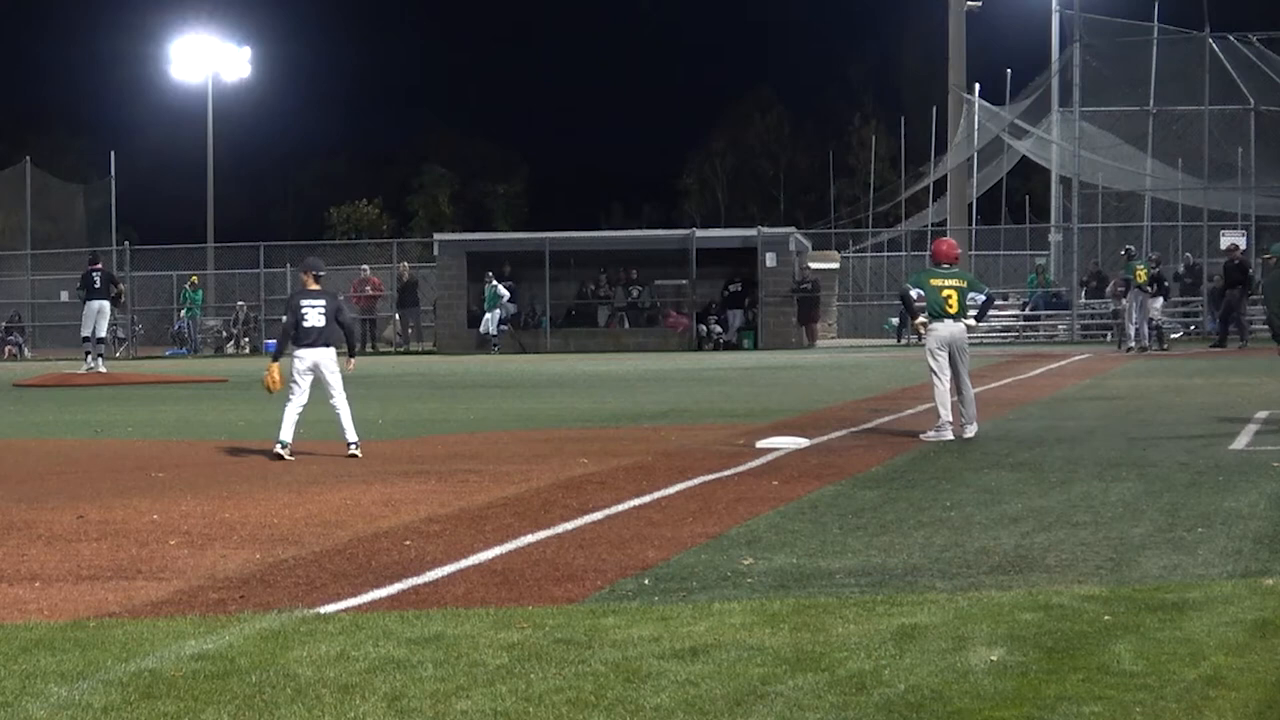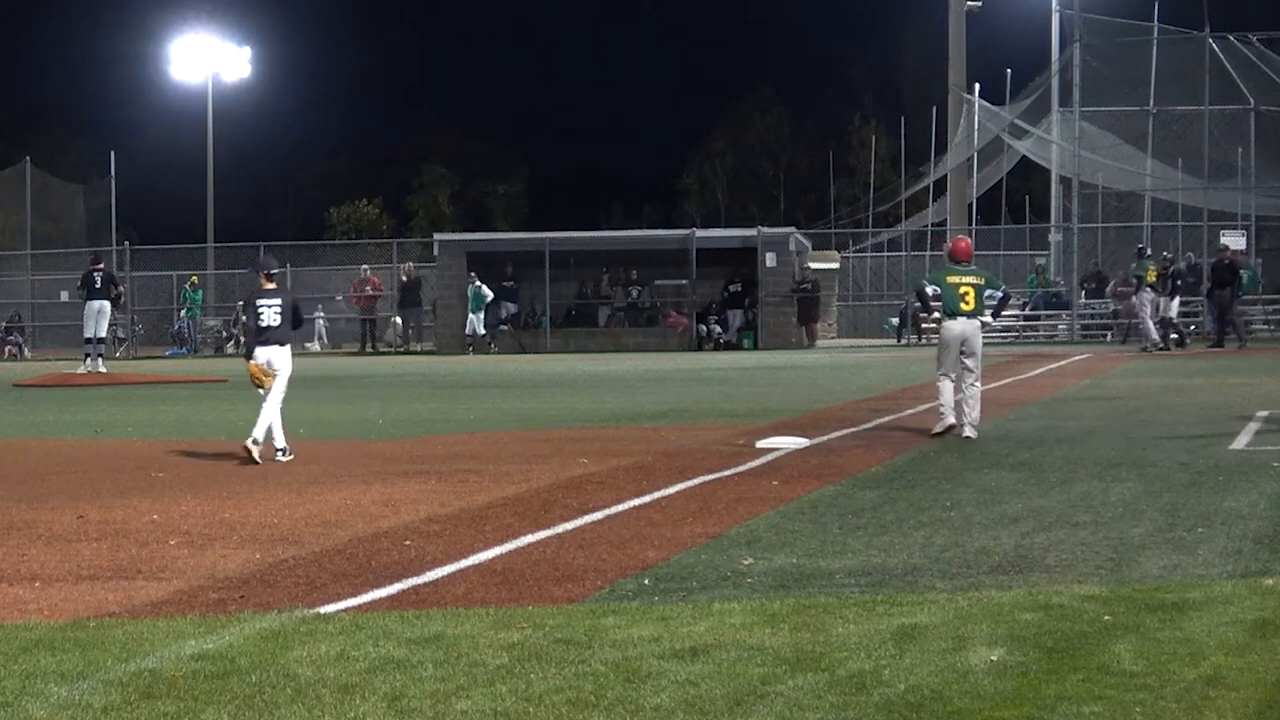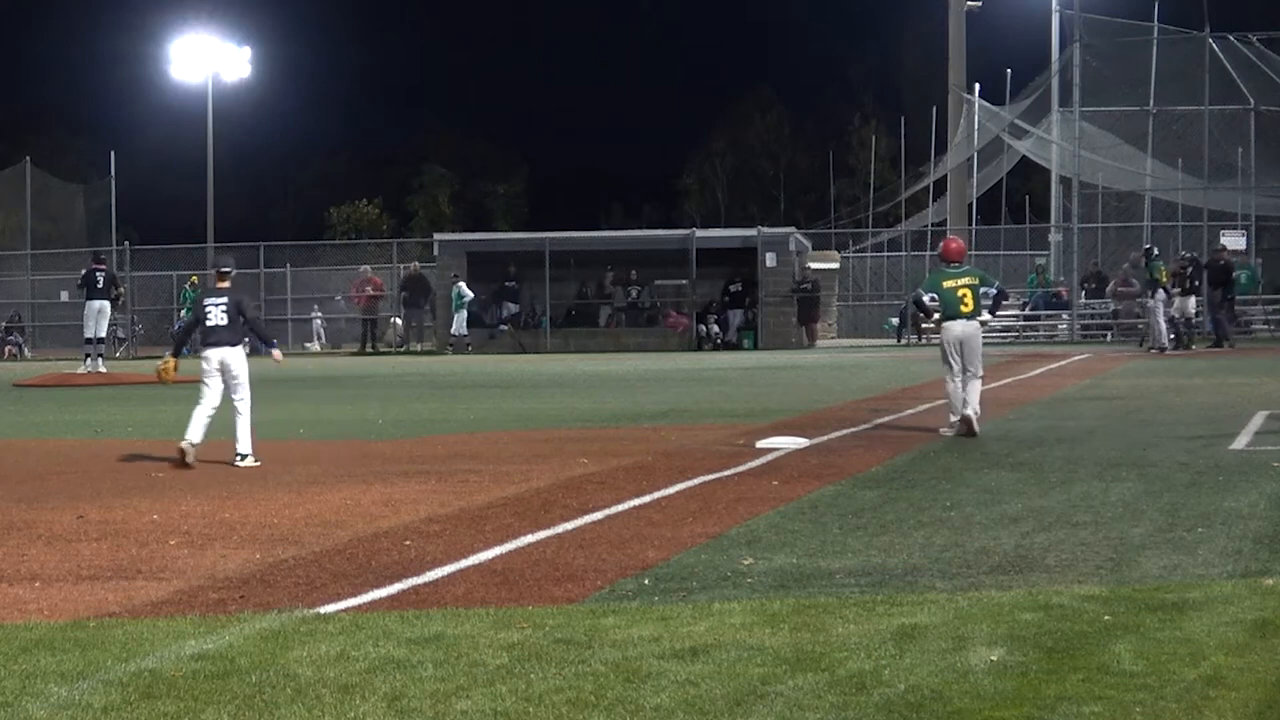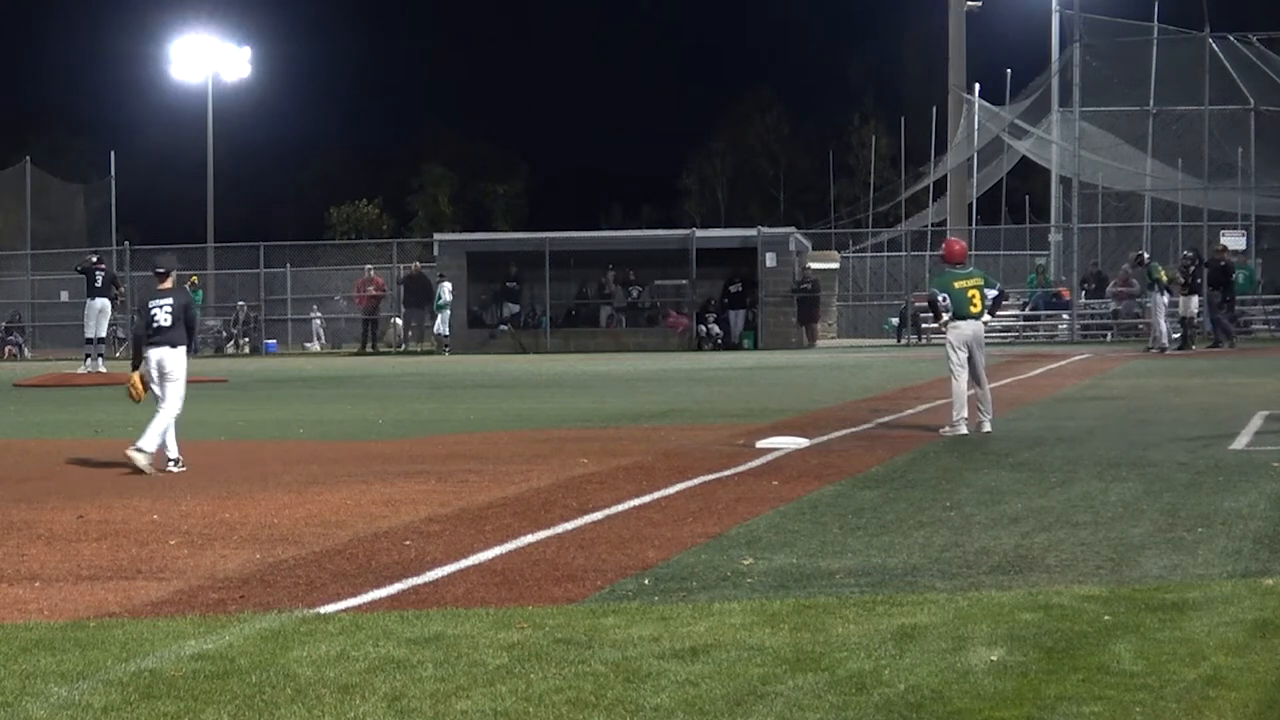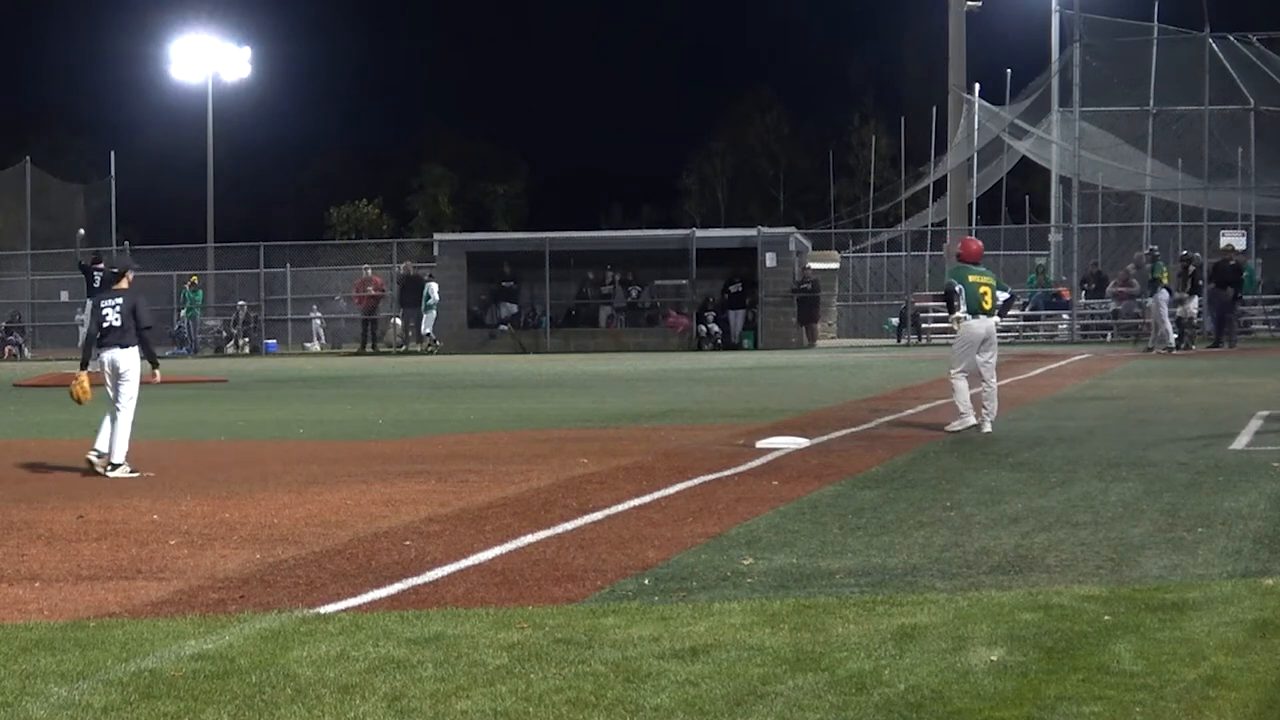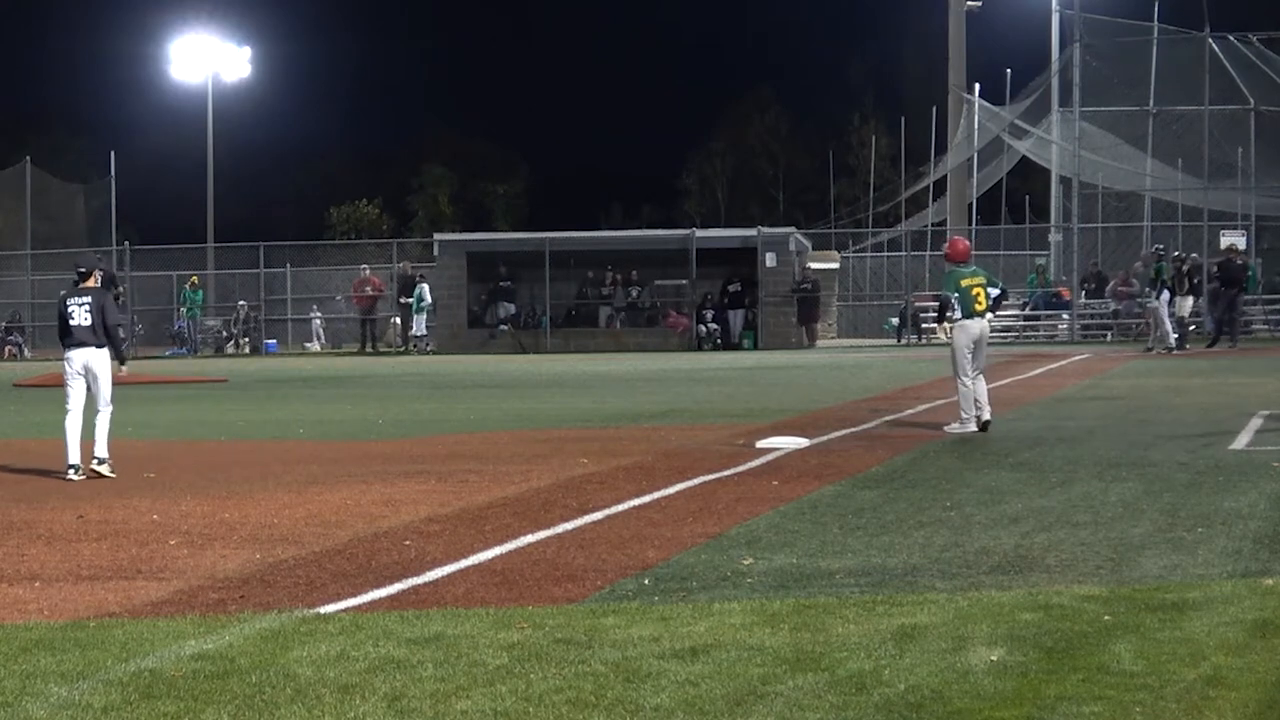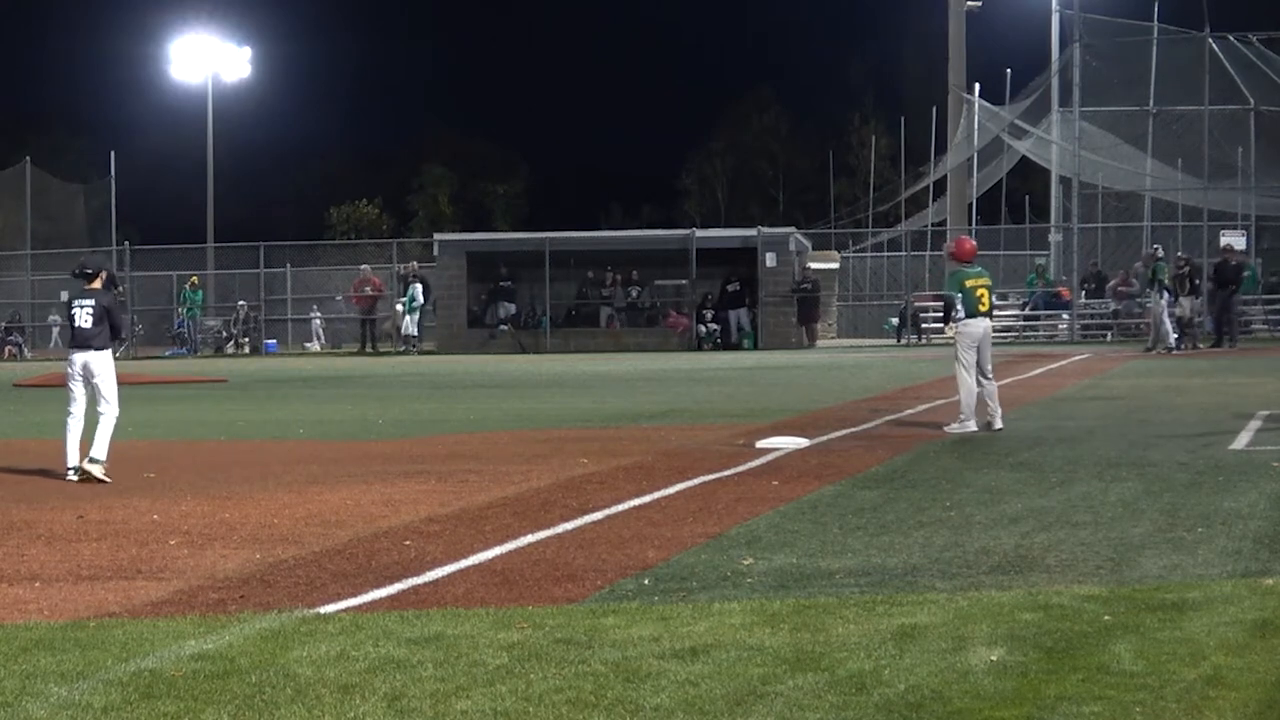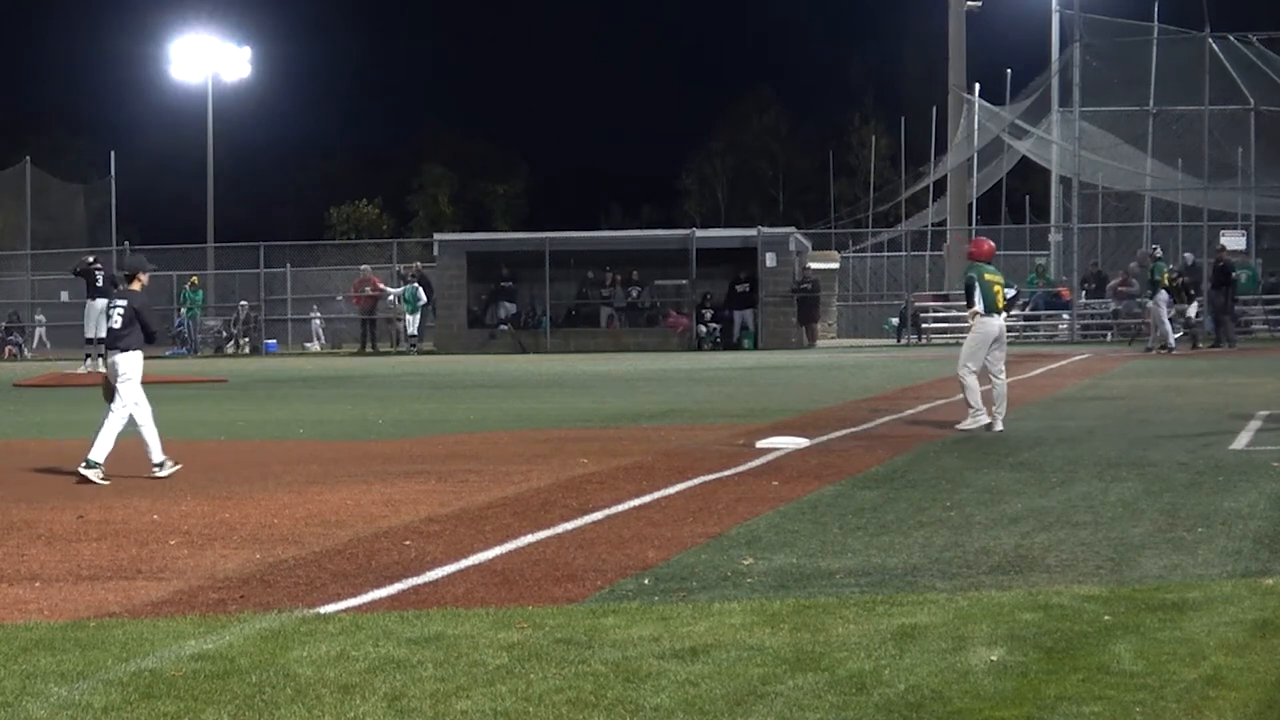
dt=0.5s
person 1, frame 1
left shoulder: (295, 299)
right shoulder: (331, 299)
left elbow: (286, 331)
right elbow: (347, 326)
left wrist: (275, 359)
right wrist: (351, 353)
left hip: (302, 355)
right hip: (326, 354)
left knee: (295, 401)
right knee: (339, 400)
left ankle: (283, 443)
right ankle: (353, 444)
person 1, frame 2
left shoulder: (253, 299)
right shoulder: (288, 298)
left elbow: (250, 329)
right elbow: (299, 321)
left wrist: (249, 358)
left hip: (259, 352)
right hip: (280, 352)
left knee: (270, 401)
right knee: (274, 401)
left ankle: (281, 448)
right ankle: (255, 440)
person 1, frame 3
left shoulder: (204, 298)
right shoulder: (237, 297)
left elbow: (188, 328)
right elbow: (253, 322)
left wrist: (174, 354)
right wrist: (271, 346)
left hip: (209, 354)
right hip: (233, 353)
left knee: (207, 403)
right knee: (242, 405)
left ankle: (189, 442)
right ankle: (243, 454)
person 1, frame 4
left shoulder: (147, 301)
right shoulder: (183, 297)
left elbow: (139, 335)
right elbow: (191, 328)
left wrist: (135, 368)
right wrist: (185, 348)
left hip: (152, 354)
right hip: (174, 353)
left knee: (164, 407)
right knee: (170, 408)
left ankle: (173, 458)
right ankle: (142, 448)
person 1, frame 5
left shoulder: (100, 300)
right shoulder: (134, 298)
left elbow: (91, 334)
right elbow: (144, 333)
left wrist: (83, 366)
right wrist: (155, 364)
left hip: (105, 355)
right hip: (127, 354)
left knee: (113, 408)
right knee: (124, 410)
left ankle: (99, 451)
right ankle: (116, 464)
person 1, frame 6
left shoulder: (66, 298)
right shoulder: (102, 295)
left elbow: (61, 332)
right elbow: (112, 329)
right wrist: (121, 359)
left hip: (72, 355)
right hip: (97, 354)
left knee: (73, 411)
right knee: (103, 408)
left ankle: (73, 466)
right ankle: (99, 458)
person 1, frame 7
left shoulder: (74, 299)
right shoulder: (106, 297)
left elbow: (74, 327)
right elbow: (118, 331)
left hip: (76, 356)
right hip: (100, 357)
left knee: (75, 414)
right knee: (108, 412)
left ankle: (72, 467)
right ankle: (95, 459)
person 1, frame 8
left shoulder: (115, 299)
right shoulder: (139, 300)
left elbow: (115, 332)
right elbow: (151, 335)
left wrist: (109, 373)
right wrist: (142, 339)
left hip: (113, 356)
right hip: (130, 358)
left knee: (143, 410)
right knee: (118, 413)
left ankle: (158, 462)
right ankle: (92, 463)
person 2, frame 1
left shoulder: (925, 276)
right shoulder: (964, 278)
left elbow: (905, 294)
right elbow: (989, 298)
left wrist: (915, 317)
right wrist: (976, 319)
left hip: (936, 330)
right hip: (959, 329)
left knee: (941, 380)
right knee: (963, 380)
left ankle: (944, 427)
right ankle: (969, 425)
person 2, frame 2
left shoulder: (942, 273)
right shoulder: (981, 275)
left elbow: (921, 290)
right elbow: (1005, 295)
left wrist: (931, 312)
right wrist: (992, 317)
left hip: (950, 326)
right hip: (973, 327)
left knee: (945, 375)
right knee: (971, 380)
left ankle: (947, 416)
right ankle: (970, 427)
person 2, frame 3
left shoulder: (937, 277)
right shoulder: (975, 274)
left elbow: (918, 299)
right elbow: (1000, 291)
left wrist: (931, 316)
right wrist: (990, 314)
left hip: (950, 328)
right hip: (973, 327)
left knee: (954, 377)
right knee: (973, 375)
left ankle: (957, 423)
right ankle: (971, 410)
person 2, frame 4
left shoulder: (945, 277)
right shoulder: (978, 275)
left elbow: (933, 299)
right elbow: (1000, 292)
left wrist: (940, 318)
right wrist: (989, 315)
left hip: (957, 328)
right hip: (978, 327)
left knee: (959, 376)
right knee: (980, 376)
left ankle: (959, 423)
right ankle: (986, 421)
person 2, frame 5
left shoulder: (959, 271)
right shoulder: (990, 275)
left elbow: (949, 290)
right elbow: (1010, 296)
left wrist: (953, 313)
right wrist: (998, 316)
left hip: (969, 325)
right hip: (989, 325)
left knee: (958, 373)
right knee: (989, 376)
left ankle: (966, 416)
right ankle: (987, 421)
person 2, frame 6
left shoulder: (952, 275)
right shoulder: (981, 273)
left elbow: (946, 300)
right elbow: (1001, 291)
left wrist: (941, 321)
right wrist: (990, 313)
left hip: (964, 327)
right hip: (982, 325)
left knee: (963, 376)
right knee: (976, 373)
left ankle: (967, 421)
right ankle: (984, 412)
person 2, frame 7
left shoulder: (957, 275)
right shoulder: (984, 274)
left elbow: (949, 301)
right elbow: (990, 303)
left wrist: (947, 322)
left hip: (967, 326)
right hip: (985, 324)
left knee: (966, 374)
right knee: (986, 373)
left ankle: (967, 420)
right ankle: (995, 418)
person 2, frame 8
left shoulder: (975, 269)
right shoulder: (998, 274)
left elbow: (970, 282)
right elbow: (1013, 293)
left wrist: (971, 307)
right wrist: (1003, 311)
left hip: (983, 323)
right hip: (999, 324)
left knee: (966, 369)
right knee: (998, 373)
left ankle: (978, 413)
right ankle: (997, 419)
